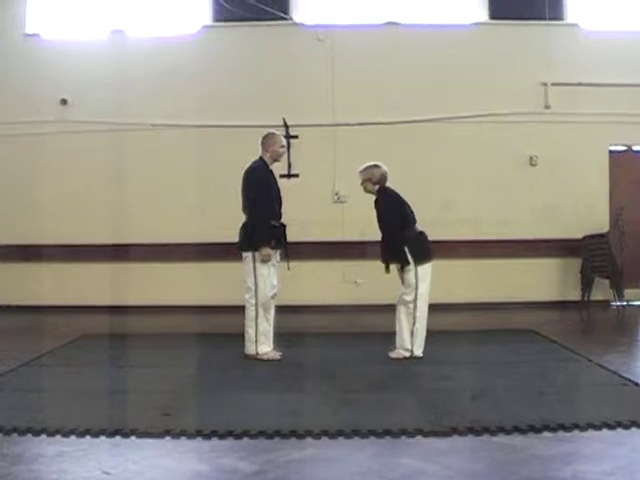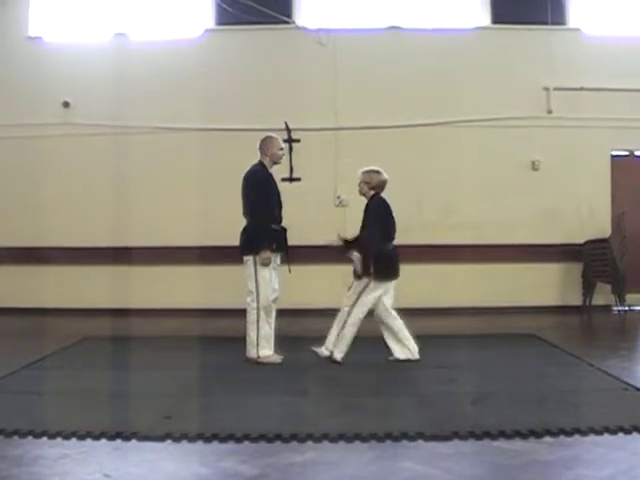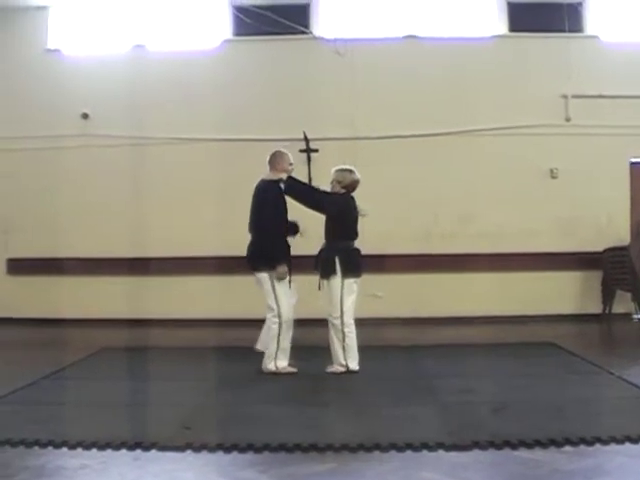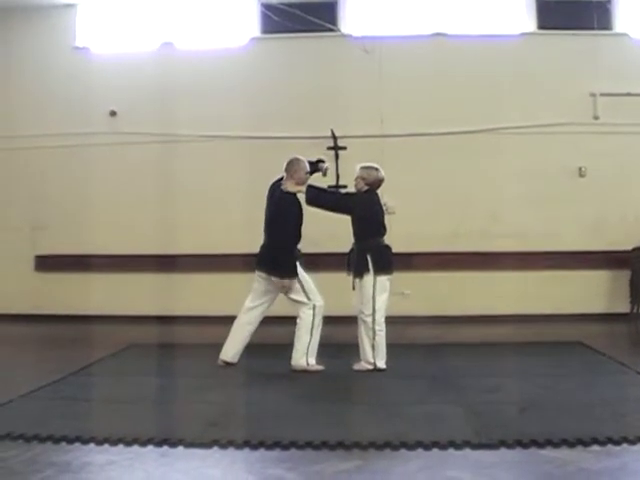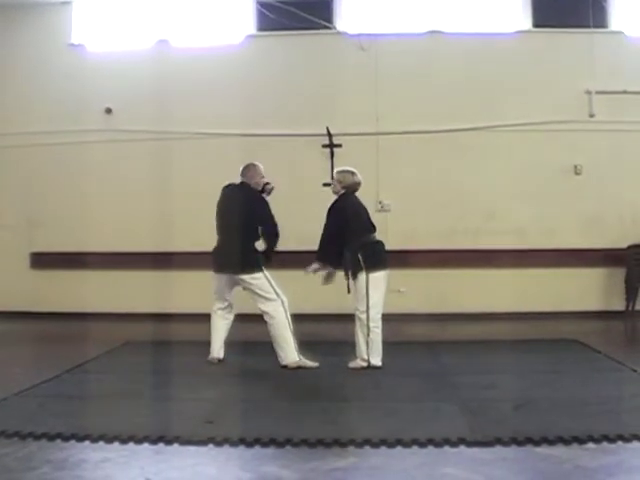
dt=1s
person 1, frame 1
left shoulder: (264, 172)
right shoulder: (257, 172)
right elbow: (255, 212)
right wrist: (263, 244)
left hip: (266, 241)
right hip: (258, 243)
left knee: (267, 293)
right knee: (259, 294)
left ankle: (263, 344)
right ankle: (256, 347)
person 1, frame 2
left shoulder: (264, 175)
right shoulder: (256, 175)
right elbow: (255, 215)
right wrist: (263, 248)
left hip: (267, 245)
right hip: (259, 247)
left knee: (269, 297)
right knee: (260, 298)
left ankle: (264, 348)
right ankle: (258, 351)
person 1, frame 3
left shoulder: (267, 187)
right shoulder: (270, 190)
right elbow: (270, 229)
left wrist: (292, 227)
right wrist: (280, 262)
left hip: (266, 257)
right hip: (268, 260)
left knee: (286, 305)
right knee: (281, 310)
left ankle: (267, 347)
right ankle: (273, 362)
person 1, frame 4
left shoulder: (276, 187)
right shoulder: (289, 202)
left elbow: (299, 168)
right elbow: (287, 241)
left wrist: (317, 165)
right wrist: (289, 274)
left hip: (266, 260)
right hip: (281, 262)
left knee: (253, 308)
right knee: (312, 305)
left ankle: (227, 355)
right ankle: (303, 360)
person 1, frame 5
left shoulder: (227, 193)
right shoulder: (254, 199)
right elbow: (271, 230)
left wrist: (261, 191)
right wrist: (267, 254)
left hip: (222, 260)
right hip: (246, 260)
left knee: (221, 307)
right knee: (275, 305)
left ankle: (216, 353)
right ankle: (291, 357)
person 2, frame 1
left shoulder: (385, 199)
right shoulder: (387, 196)
left elbow: (391, 231)
left wrist: (393, 259)
right wrist: (394, 258)
left hip: (414, 254)
right hip: (414, 252)
left knee: (413, 300)
right knee: (408, 299)
left ankle: (412, 348)
right ankle: (407, 346)
person 2, frame 2
left shoulder: (376, 206)
right shoulder: (378, 205)
left elbow: (372, 236)
left wrist: (361, 255)
right wrist: (348, 243)
left hip: (378, 267)
right hip: (385, 265)
left knee: (351, 308)
right knee: (384, 311)
left ankle: (334, 351)
right ankle: (408, 351)
person 2, frame 3
left shoulder: (342, 203)
right shoulder: (342, 203)
left elbow: (312, 196)
right elbow: (316, 196)
left wrist: (285, 180)
right wrist: (286, 181)
left hip: (342, 264)
right hip: (341, 262)
left knee: (341, 316)
right knee: (338, 315)
left ankle: (348, 362)
right ankle: (343, 360)
person 2, frame 4
left shoulder: (366, 201)
right shoulder: (366, 201)
left elbow: (333, 201)
right elbow: (338, 199)
left wrist: (304, 189)
right wrist: (305, 189)
left hip: (373, 262)
right hip: (369, 260)
left knee: (372, 313)
right knee: (366, 313)
left ankle: (376, 361)
right ankle: (370, 358)
person 2, frame 5
left shoulder: (341, 206)
right shoulder: (350, 204)
left elbow: (331, 236)
right elbow: (338, 239)
left wrist: (322, 261)
right wrist: (333, 265)
left hip: (367, 261)
right hip: (370, 259)
left knee: (367, 311)
right knee: (365, 311)
left ankle: (371, 358)
right ankle: (367, 356)
